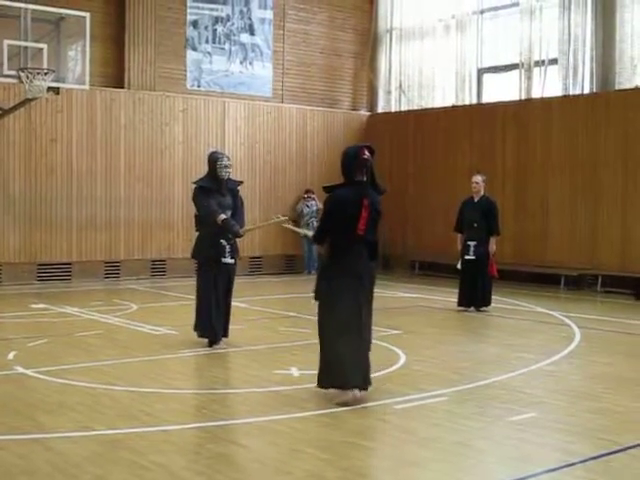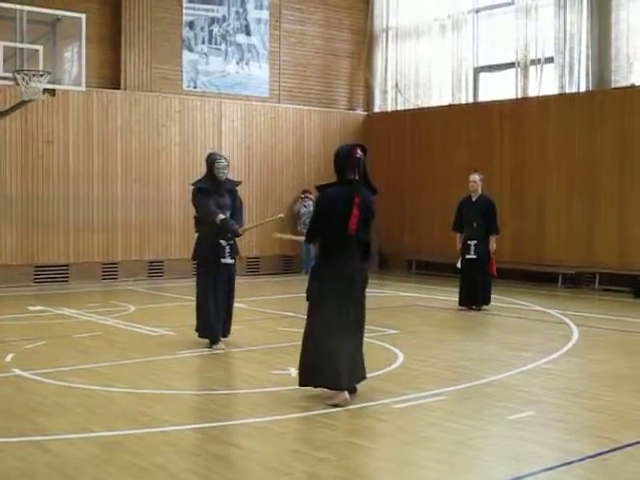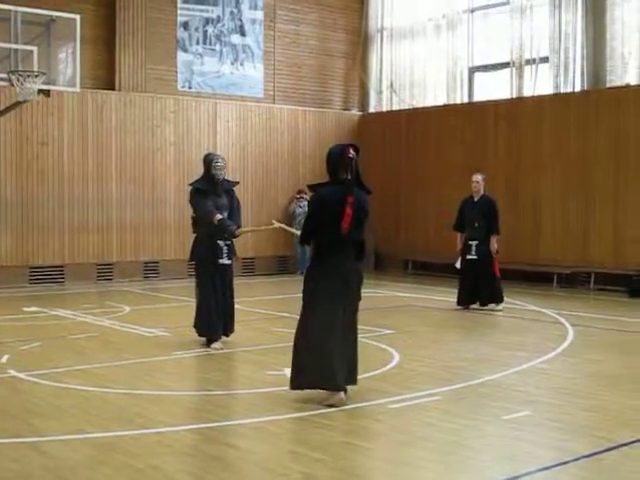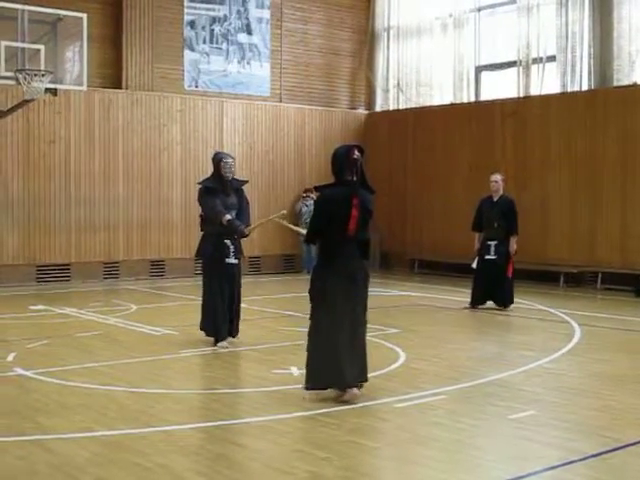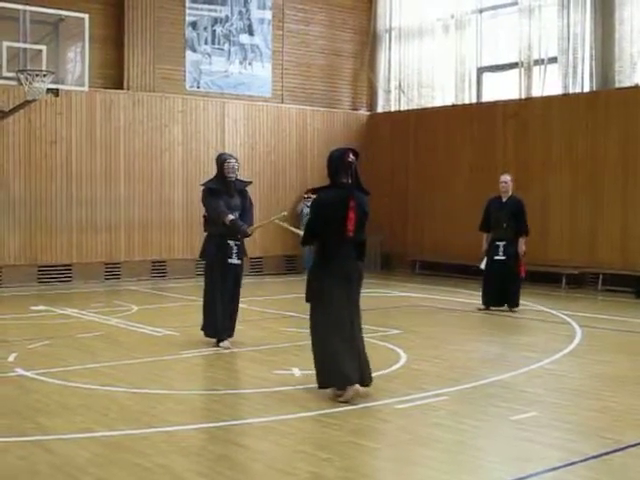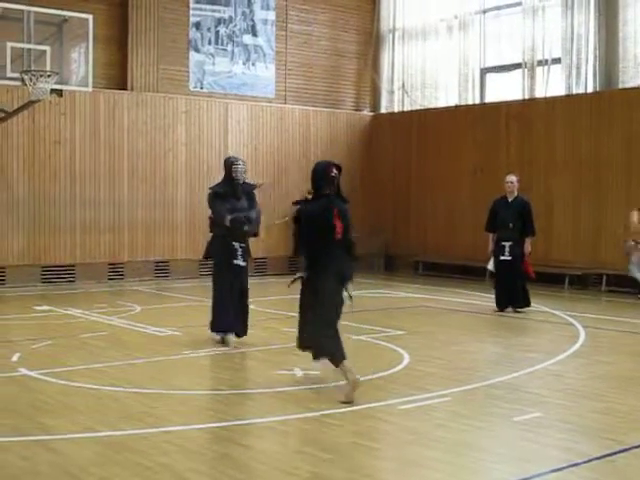
dt=0.3s
person 1, frame 1
left shoulder: (338, 197)
right shoulder: (374, 198)
left elbow: (321, 234)
right elbow: (370, 233)
left wrist: (320, 239)
left hip: (339, 268)
right hip: (364, 268)
left knee: (338, 325)
right knee: (358, 323)
left ankle: (349, 385)
right ankle: (356, 380)
person 1, frame 2
left shoulder: (329, 196)
right shoulder: (367, 198)
left elbow: (313, 233)
right elbow: (365, 233)
left wrist: (312, 238)
left hip: (331, 267)
right hip: (357, 268)
left knee: (328, 325)
right knee: (350, 323)
left ankle: (341, 387)
right ankle: (349, 380)
person 1, frame 3
left shoulder: (322, 196)
right shoulder: (361, 198)
left elbow: (307, 235)
right elbow: (359, 232)
left wrist: (311, 238)
left hip: (325, 268)
right hip: (351, 268)
left knee: (322, 325)
right knee: (344, 324)
left ankle: (336, 387)
right ankle: (341, 382)
person 1, frame 4
left shoulder: (328, 197)
right shoulder: (365, 198)
left elbow: (313, 235)
right elbow: (362, 231)
left wrist: (313, 237)
left hip: (331, 267)
right hip: (357, 267)
left knee: (331, 324)
right knee: (352, 322)
left ankle: (346, 383)
right ankle: (352, 380)
person 1, frame 5
left shoulder: (323, 199)
right shoulder: (361, 200)
left elbow: (309, 236)
right elbow: (358, 234)
left wrist: (315, 238)
left hip: (328, 269)
right hip: (352, 268)
left knee: (329, 325)
right knee: (348, 322)
left ankle: (347, 381)
right ankle: (355, 377)
person 1, frame 6
left shoulder: (307, 211)
right shoulder: (341, 207)
left elbow: (301, 245)
left hip: (320, 271)
right hip: (341, 269)
left knee: (320, 323)
right knee: (324, 318)
left ankle: (348, 373)
person 2, frame 1
left shoulder: (233, 189)
right shoulder: (202, 190)
left elbow: (239, 211)
right elbow: (211, 211)
left wrist: (236, 228)
right wrist: (228, 224)
left hip: (228, 245)
right hip: (209, 245)
left knee: (224, 290)
right knee: (210, 290)
left ankle: (218, 332)
right ankle: (213, 335)
person 2, frame 2
left shoulder: (231, 189)
right shoulder: (201, 191)
left elbow: (238, 211)
right elbow: (210, 212)
left wrist: (235, 227)
right wrist: (226, 224)
left hip: (227, 245)
right hip: (209, 245)
left knee: (226, 290)
right knee: (210, 290)
left ankle: (219, 332)
right ankle: (213, 335)
person 2, frame 3
left shoulder: (228, 189)
right shoulder: (198, 191)
left elbow: (235, 211)
right elbow: (207, 212)
left wrist: (233, 228)
right wrist: (224, 224)
left hip: (224, 244)
right hip: (206, 245)
left knee: (224, 289)
right knee: (209, 291)
left ankle: (216, 331)
right ankle: (211, 335)
person 2, frame 4
left shoulder: (237, 188)
right shoulder: (207, 190)
left elbow: (244, 210)
right elbow: (216, 211)
left wrist: (242, 227)
right wrist: (233, 224)
left hip: (232, 243)
right hip: (214, 244)
left knee: (232, 288)
right knee: (216, 289)
left ankle: (225, 331)
right ankle: (218, 334)
person 2, frame 5
left shoulder: (241, 189)
right shoulder: (211, 190)
left elbow: (248, 211)
right elbow: (219, 211)
left wrist: (245, 227)
right wrist: (235, 224)
left hip: (235, 244)
right hip: (217, 244)
left knee: (232, 289)
right knee: (217, 289)
left ankle: (225, 332)
right ankle: (221, 334)
person 2, frame 6
left shoulder: (248, 192)
right shoulder: (218, 193)
left elbow: (255, 214)
right elbow: (221, 216)
left wrist: (251, 228)
right wrist: (237, 220)
left hip: (240, 245)
right hip: (223, 245)
left knee: (239, 289)
right knee: (225, 287)
left ankle: (230, 330)
right ankle: (226, 330)
person 3, frame 1
left shoulder: (489, 203)
right shoulder: (466, 203)
left elbow: (494, 227)
right elbow: (460, 225)
left wrist: (492, 244)
right wrist: (459, 242)
left hip: (483, 244)
right hip: (468, 243)
left knee: (483, 273)
right knee: (466, 273)
left ankle: (480, 302)
right ankle: (467, 302)
person 3, frame 2
left shoulder: (487, 202)
right shoulder: (464, 202)
left elbow: (493, 226)
right elbow: (458, 225)
left wrist: (492, 243)
right wrist: (459, 242)
left hip: (483, 243)
right hip: (468, 243)
left knee: (483, 273)
right knee: (467, 272)
left ankle: (480, 302)
right ankle: (468, 301)
person 3, frame 3
left shoulder: (489, 202)
right shoulder: (466, 202)
left elbow: (494, 226)
right elbow: (460, 224)
left wrist: (493, 242)
right wrist: (459, 242)
left hip: (485, 243)
right hip: (469, 242)
left knee: (489, 272)
right knee: (467, 272)
left ankle: (495, 301)
right ankle: (466, 301)
person 3, frame 4
left shoulder: (508, 203)
right shoulder: (484, 202)
left elbow: (513, 227)
right elbow: (478, 225)
left wrist: (513, 243)
right wrist: (477, 242)
left hip: (503, 244)
right hip: (487, 242)
left knee: (503, 273)
right knee: (481, 271)
left ankle: (504, 302)
right ankle: (476, 301)
person 3, frame 5
left shoulder: (517, 203)
right shoulder: (492, 202)
left elbow: (523, 227)
right elbow: (486, 225)
left wrist: (522, 244)
right wrist: (485, 242)
left hip: (512, 244)
right hip: (495, 243)
left knee: (511, 274)
right knee: (491, 273)
left ankle: (512, 303)
right ankle: (489, 303)
person 3, frame 6
left shoulder: (523, 203)
right shoulder: (498, 203)
left elbow: (529, 227)
right elbow: (491, 225)
left wrist: (527, 244)
right wrist: (491, 243)
left hip: (517, 244)
right hip: (501, 244)
left knee: (517, 275)
right knee: (500, 275)
left ankle: (517, 304)
right ankle: (502, 304)
